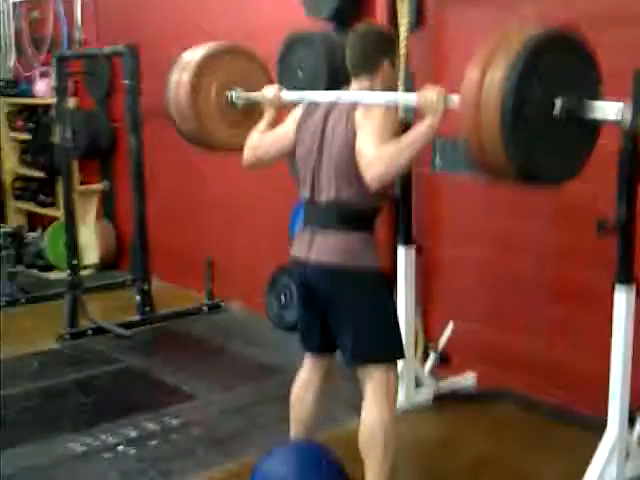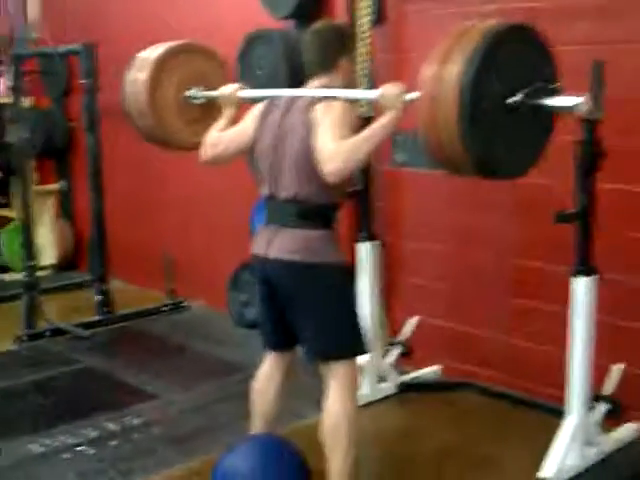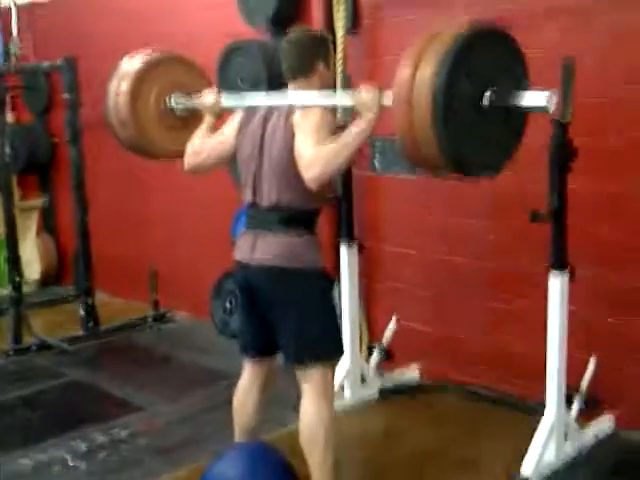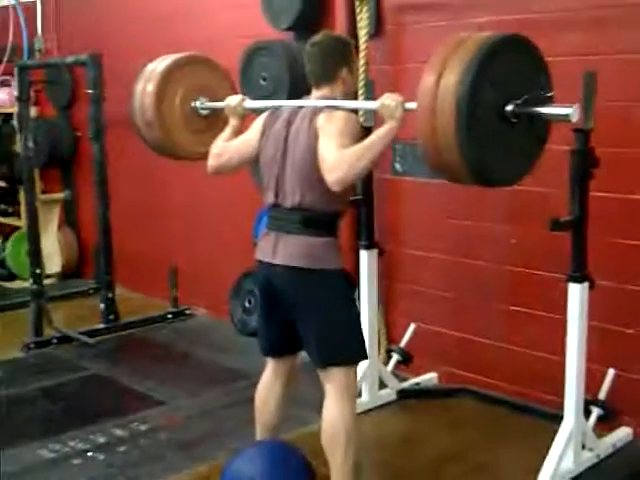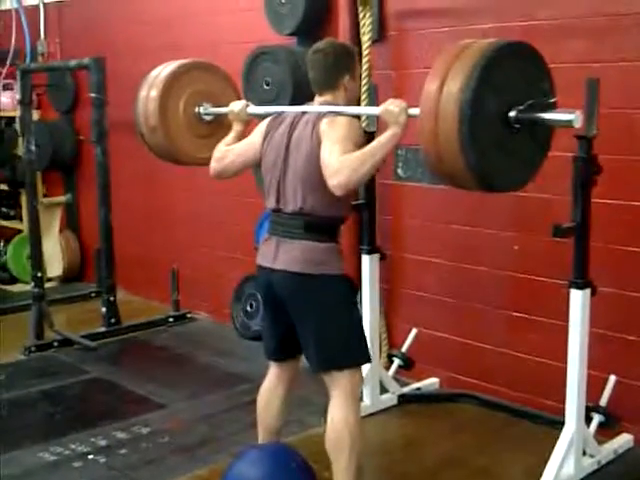
dt=0.2s
person 1, frame 1
left shoulder: (309, 110)
right shoulder: (374, 112)
left elbow: (252, 154)
right elbow: (376, 171)
left wrist: (269, 110)
right wrist: (430, 121)
left hip: (307, 251)
right hip: (351, 257)
left knee: (315, 361)
right knee: (380, 381)
person 1, frame 2
left shoulder: (268, 107)
right shoulder: (334, 108)
left elbow: (210, 151)
right elbow: (335, 165)
left wrist: (228, 108)
right wrist: (389, 116)
left hip: (268, 248)
right hip: (311, 253)
left knee: (276, 355)
right knee: (342, 375)
person 1, frame 3
left shoulder: (247, 114)
right shoulder: (312, 114)
left elbow: (193, 160)
right elbow: (315, 171)
left wrist: (209, 117)
right wrist: (365, 120)
left hip: (249, 254)
right hip: (292, 259)
left knee: (256, 365)
right knee: (317, 381)
person 1, frame 4
left shoulder: (272, 117)
right shoulder: (336, 118)
left elbow: (216, 161)
right elbow: (337, 175)
left wrist: (233, 119)
right wrist: (389, 126)
left hip: (270, 255)
right hip: (313, 261)
left knee: (277, 364)
right knee: (340, 382)
person 1, frame 5
left shoulder: (274, 123)
right shoulder: (339, 123)
left elbow: (219, 165)
right elbow: (340, 179)
left wrist: (237, 125)
right wrist: (392, 132)
left hip: (271, 261)
right hip: (314, 266)
left knee: (280, 369)
right knee: (345, 387)
